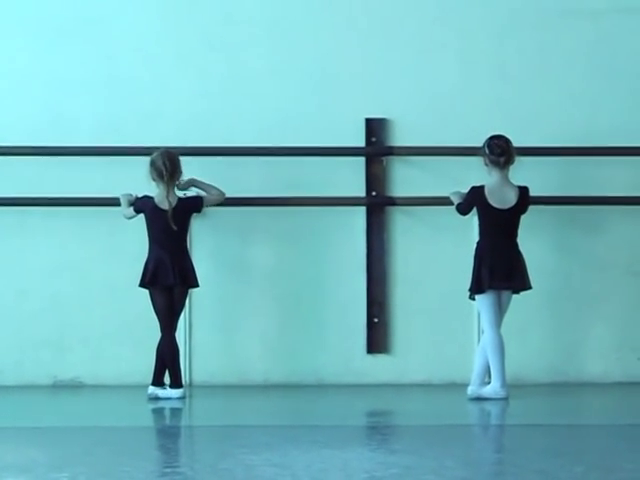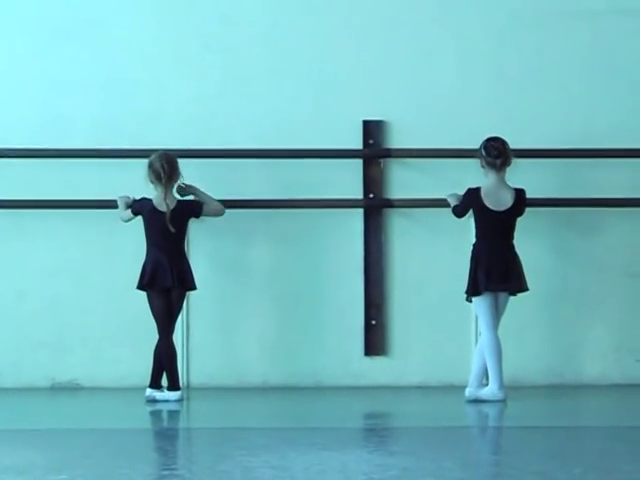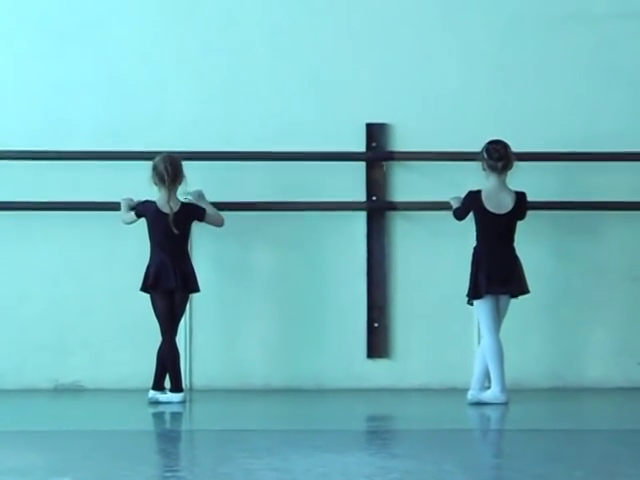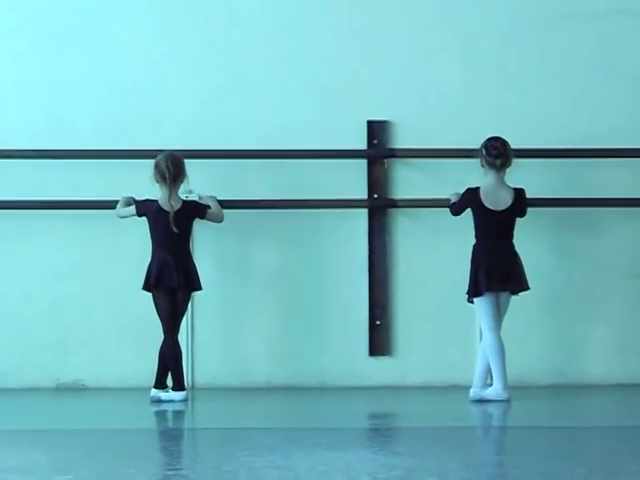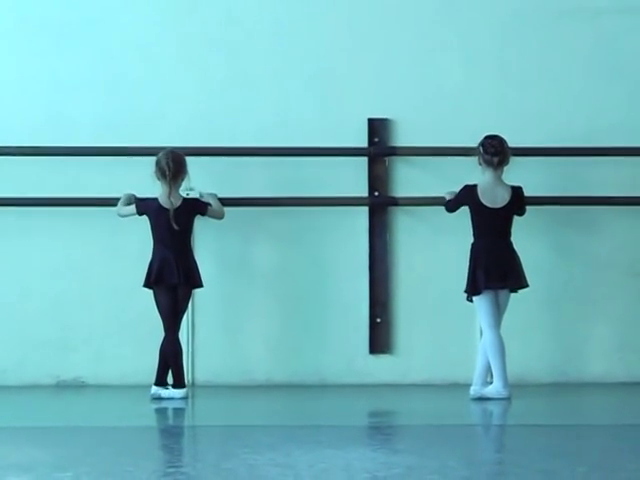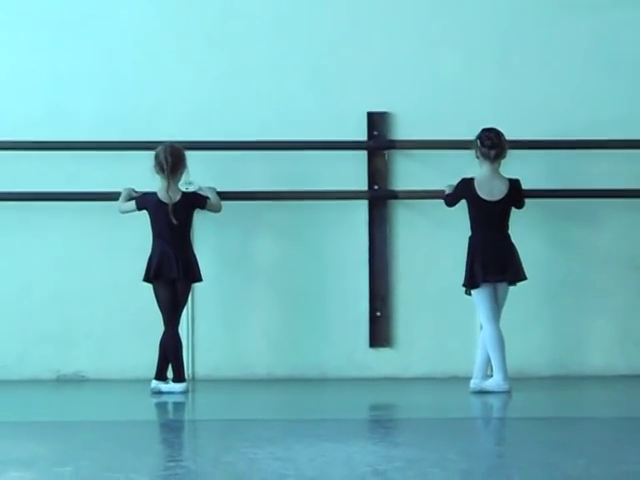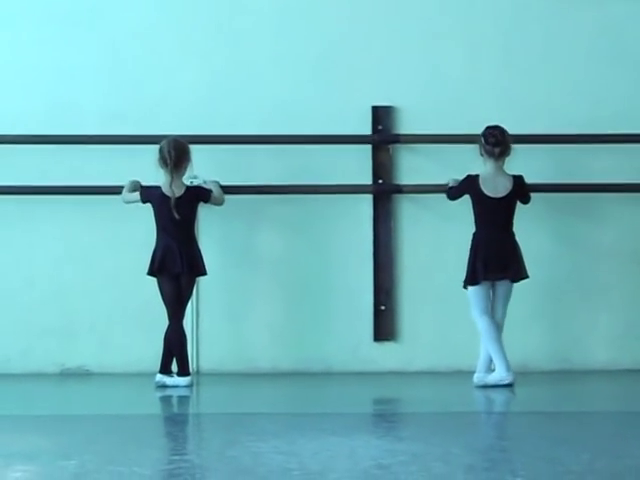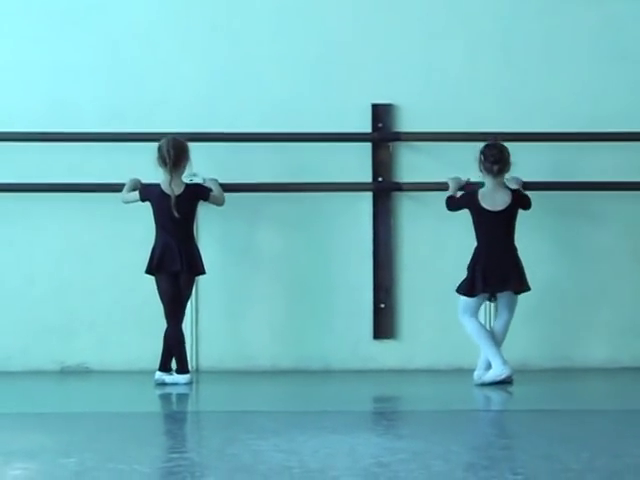
dt=0.2s
person 1, frame 1
left shoulder: (478, 193)
right shoulder: (522, 194)
left elbow: (463, 210)
left wrist: (456, 198)
left hip: (486, 263)
right hip: (510, 264)
left knee: (490, 327)
right knee: (491, 327)
left ankle: (498, 385)
right ankle: (476, 383)
person 1, frame 2
left shoulder: (474, 195)
right shoulder: (518, 196)
left elbow: (459, 212)
left wrist: (453, 200)
left hip: (483, 265)
right hip: (506, 266)
left knee: (487, 329)
right knee: (488, 329)
left ankle: (496, 387)
right ankle: (474, 386)
person 1, frame 3
left shoulder: (475, 197)
right shoulder: (519, 199)
left elbow: (459, 215)
left wrist: (455, 203)
left hip: (484, 268)
right hip: (507, 268)
left knee: (489, 331)
right knee: (490, 331)
left ankle: (498, 390)
right ankle: (477, 388)
person 1, frame 4
left shoulder: (473, 194)
right shoulder: (517, 195)
left elbow: (455, 210)
left wrist: (454, 199)
left hip: (484, 265)
right hip: (507, 265)
left knee: (490, 329)
right knee: (491, 328)
left ankle: (500, 387)
right ankle: (479, 386)
person 1, frame 5
left shoulder: (470, 192)
right shoulder: (515, 193)
left elbow: (450, 207)
left wrist: (449, 197)
left hip: (482, 263)
right hip: (505, 263)
left knee: (489, 327)
right knee: (491, 327)
left ankle: (500, 385)
right ankle: (479, 384)
person 1, frame 6
left shoulder: (467, 185)
right shoulder: (512, 186)
left elbow: (449, 202)
left wrist: (449, 191)
left hip: (479, 256)
right hip: (503, 255)
left knee: (488, 321)
right knee: (491, 320)
left ankle: (500, 378)
right ankle: (479, 378)
person 1, frame 7
left shoulder: (472, 182)
right shoulder: (516, 183)
left elbow: (451, 195)
right elbow: (526, 199)
left wrist: (453, 184)
left hip: (482, 253)
right hip: (507, 253)
left knee: (480, 314)
right knee: (497, 314)
left ankle: (502, 369)
right ankle: (484, 371)
person 1, frame 8
left shoulder: (472, 197)
right shoulder: (515, 197)
left elbow: (450, 205)
right elbow: (527, 204)
left wrist: (454, 187)
left hip: (482, 266)
right hip: (508, 266)
left knee: (467, 315)
right knee: (504, 314)
left ankle: (499, 365)
right ankle: (485, 368)
person 2, frame 1
left shoulder: (146, 204)
right shoulder: (188, 204)
left elbow: (127, 214)
right elbow: (220, 195)
left wrist: (125, 201)
right wrist: (194, 183)
left hip: (157, 271)
right hip: (181, 271)
left knee: (167, 330)
right knee: (169, 330)
left ankle: (176, 385)
right ankle: (157, 384)
person 2, frame 2
left shoulder: (144, 206)
right shoulder: (186, 207)
left elbow: (124, 217)
right elbow: (219, 209)
left wrist: (122, 203)
right wrist: (195, 192)
left hip: (155, 273)
right hip: (179, 274)
left knee: (164, 332)
right knee: (166, 332)
left ankle: (174, 388)
right ankle: (154, 387)
person 2, frame 3
left shoulder: (147, 208)
right shoulder: (190, 210)
left elbow: (125, 219)
right elbow: (220, 221)
left wrist: (126, 205)
right wrist: (202, 201)
left hip: (158, 275)
right hip: (182, 276)
left knee: (167, 334)
right knee: (169, 334)
left ankle: (176, 390)
right ankle: (157, 388)
person 2, frame 4
left shoulder: (149, 207)
right shoulder: (191, 208)
left elbow: (120, 212)
right elbow: (220, 217)
left wrist: (126, 200)
right wrist: (210, 200)
left hip: (160, 274)
right hip: (183, 274)
left knee: (169, 332)
right knee: (171, 332)
left ankle: (178, 388)
right ankle: (159, 386)
person 2, frame 5
left shoulder: (149, 206)
right shoulder: (192, 205)
left elbow: (120, 211)
right elbow: (220, 214)
left wrist: (126, 197)
right wrist: (211, 198)
left hip: (161, 271)
right hip: (184, 271)
left knee: (170, 329)
right knee: (172, 329)
left ankle: (179, 385)
right ankle: (160, 384)
person 2, frame 6
left shoulder: (149, 200)
right shoulder: (191, 199)
left elbow: (121, 208)
right elbow: (217, 207)
left wrist: (127, 193)
right wrist: (209, 191)
left hip: (160, 265)
right hip: (184, 265)
left knee: (170, 323)
right knee: (172, 323)
left ankle: (179, 379)
right ankle: (160, 378)
person 2, frame 7
left shoulder: (153, 193)
right shoulder: (195, 193)
left elbow: (125, 197)
right elbow: (220, 199)
left wrist: (131, 184)
right wrist: (212, 184)
left hip: (164, 259)
right hip: (188, 259)
left knee: (174, 317)
right knee: (176, 317)
left ankle: (183, 373)
right ankle: (164, 372)
person 2, frame 8
left shoulder: (152, 192)
right shoulder: (194, 192)
left elbow: (125, 197)
right elbow: (220, 200)
left wrist: (131, 184)
right wrist: (213, 184)
left hip: (162, 258)
right hip: (187, 258)
left knee: (172, 316)
right knee: (176, 315)
left ankle: (181, 370)
right ankle: (165, 369)
